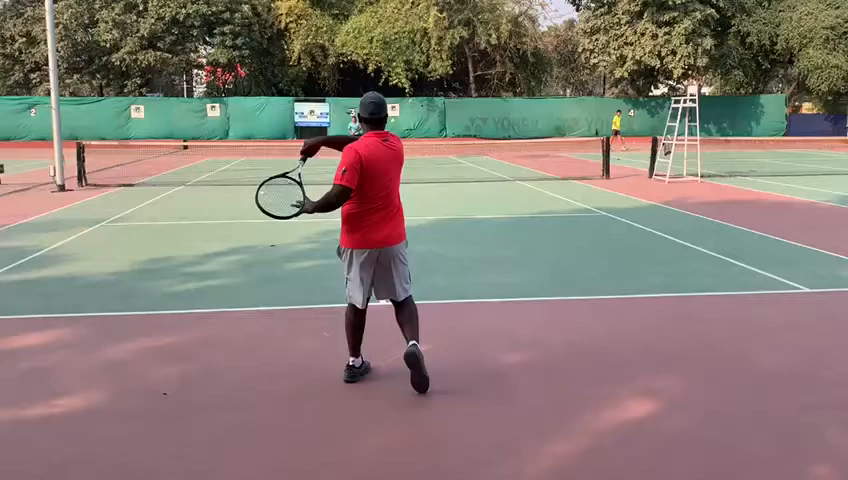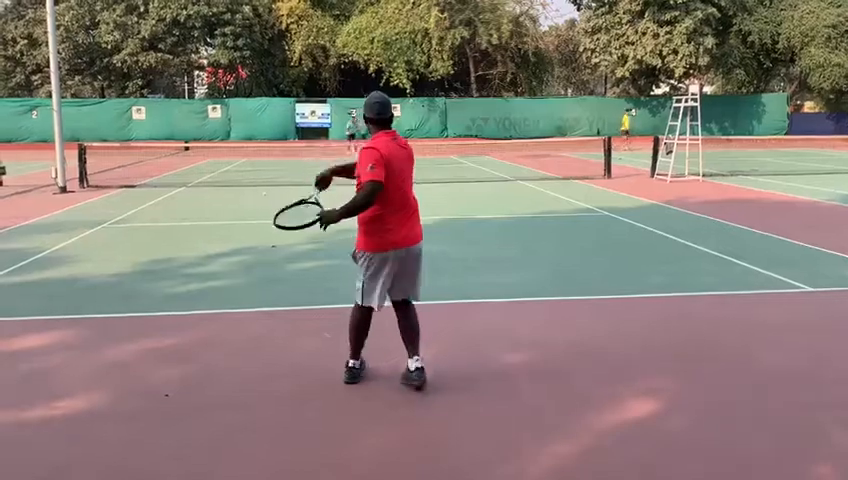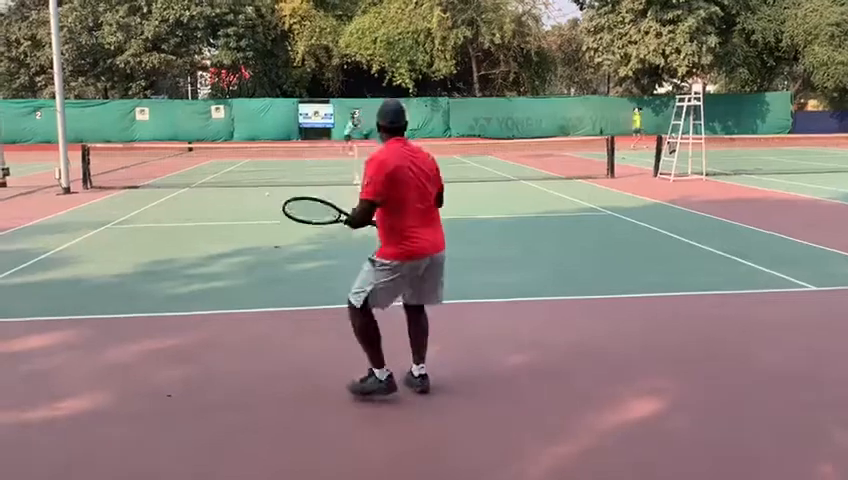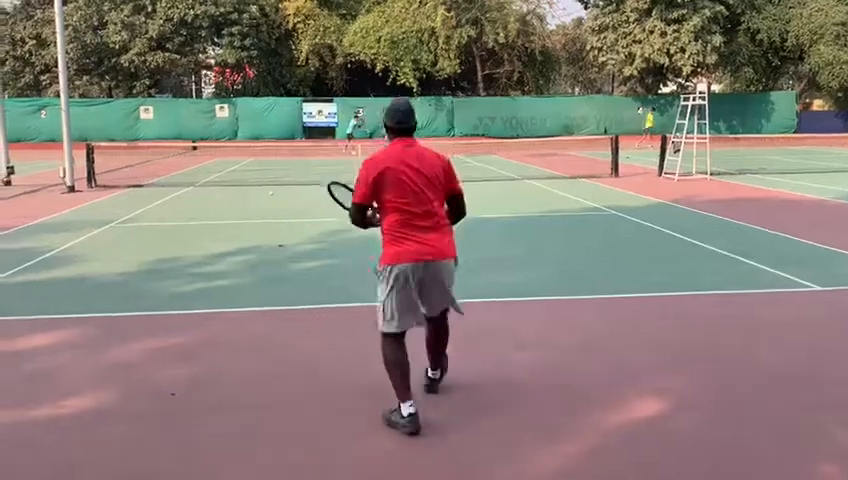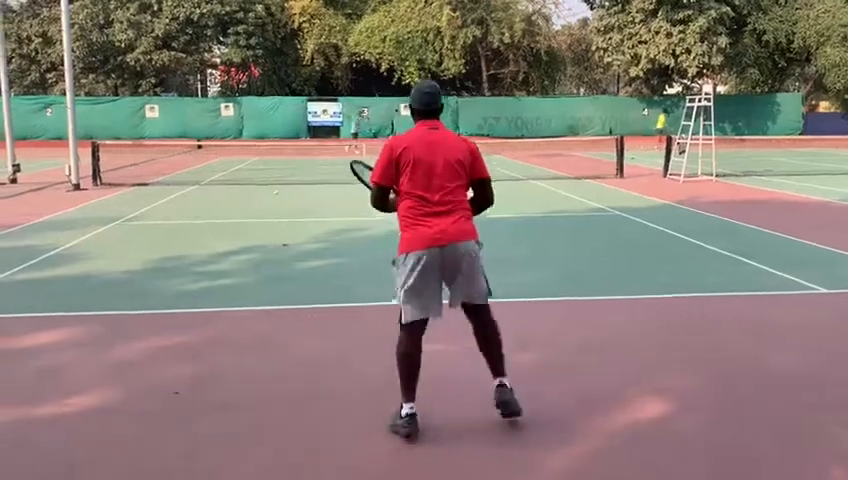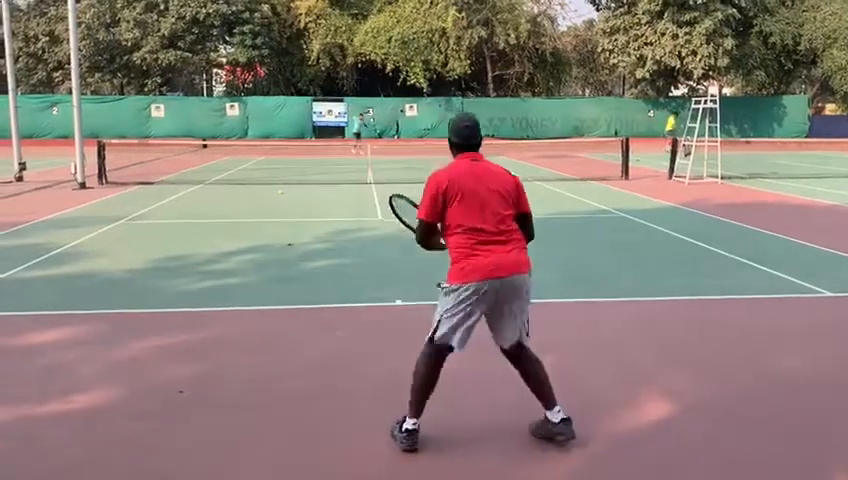
dt=0.3s
person 1, frame 1
left shoulder: (355, 152)
right shoulder: (396, 144)
left elbow: (338, 197)
left wrist: (312, 206)
right wrist: (322, 139)
left hip: (359, 242)
right hip: (393, 239)
left knee: (356, 303)
right knee: (403, 299)
left ankle: (354, 363)
right ankle: (413, 345)
person 1, frame 2
left shoulder: (373, 149)
right shoulder: (403, 145)
left elbow: (370, 194)
left wrist: (337, 214)
right wrist: (334, 171)
left hip: (378, 244)
right hip: (411, 240)
left knee: (364, 305)
right knee: (404, 302)
left ankle: (353, 364)
right ankle: (415, 366)
person 1, frame 3
left shoulder: (378, 161)
right shoulder: (426, 157)
left elbow: (363, 215)
left wrist: (354, 220)
left hip: (398, 253)
right hip: (434, 248)
left knee: (358, 306)
right knee: (415, 306)
left ankle: (379, 374)
right ankle: (419, 373)
person 1, frame 4
left shoulder: (374, 163)
right shoulder: (439, 160)
left elbow: (357, 218)
right elbow: (458, 211)
left hip: (400, 259)
right hip: (441, 254)
left knee: (392, 335)
right knee: (438, 315)
left ankle: (407, 411)
right ankle: (434, 375)
person 1, frame 5
left shoulder: (396, 145)
right shoulder: (466, 146)
left elbow: (378, 200)
right elbow: (485, 198)
left hip: (417, 247)
right hip: (461, 242)
left knee: (411, 329)
right knee: (480, 311)
left ankle: (407, 413)
right ankle: (502, 388)
person 1, frame 6
left shoulder: (440, 179)
right shoulder: (507, 177)
left elbow: (423, 238)
right elbow: (528, 232)
left wrist: (443, 240)
left hip: (470, 277)
right hip: (516, 272)
left knee: (435, 350)
right knee: (517, 349)
left ankle: (409, 427)
right ankle: (557, 419)
